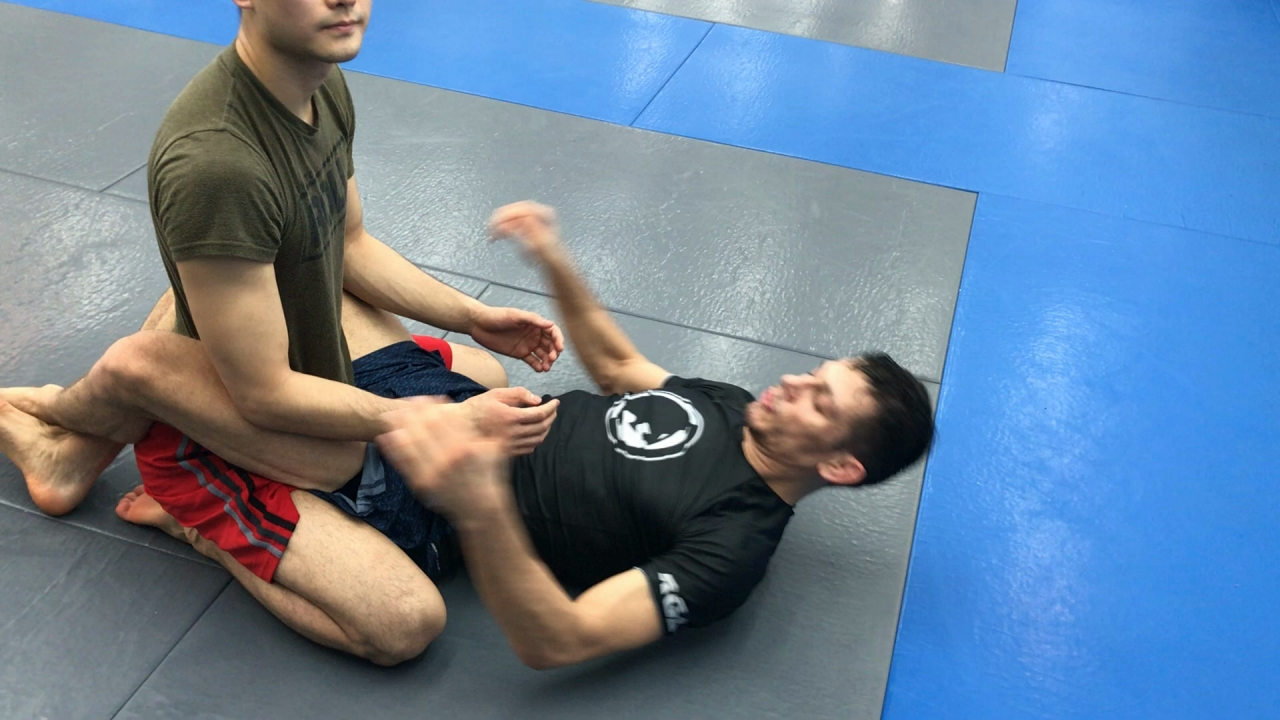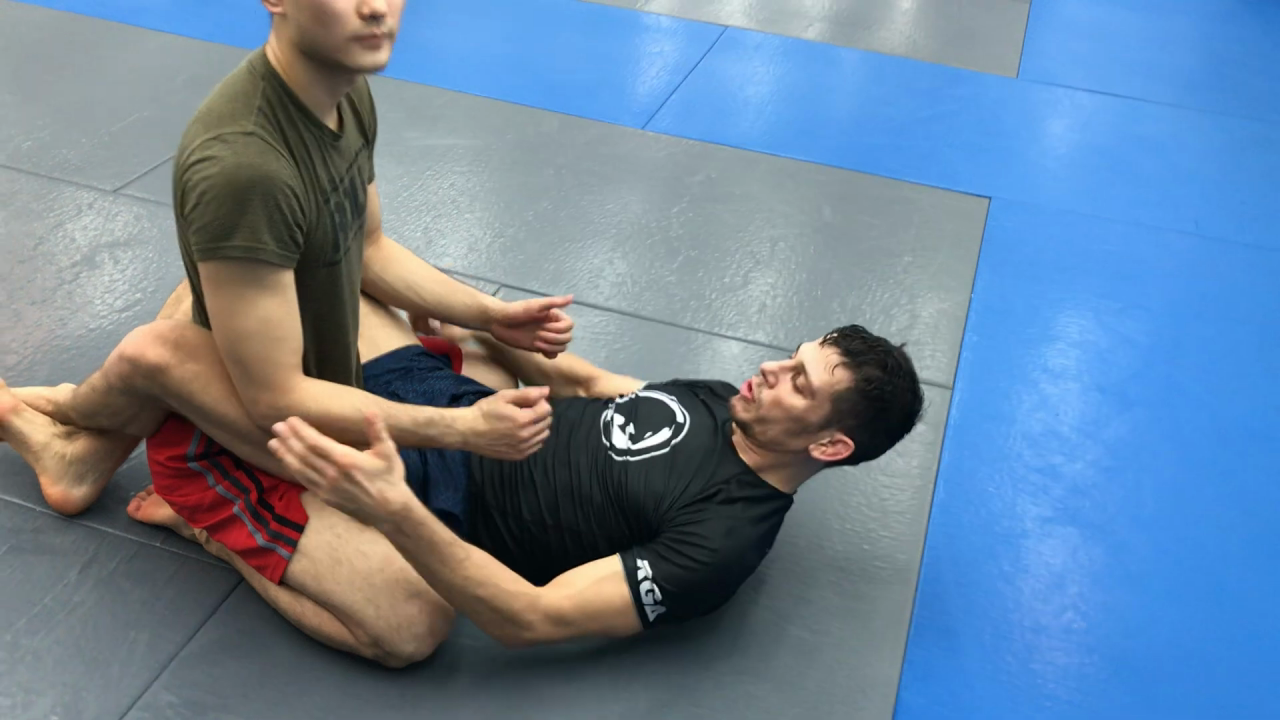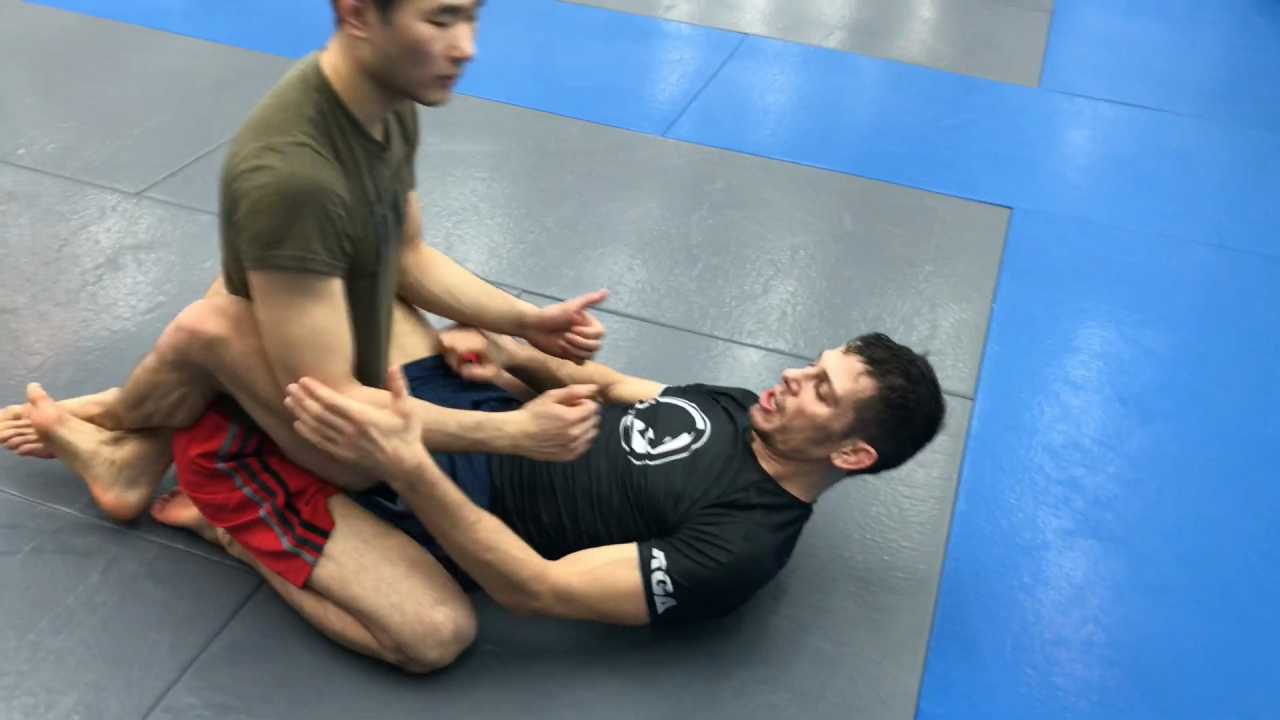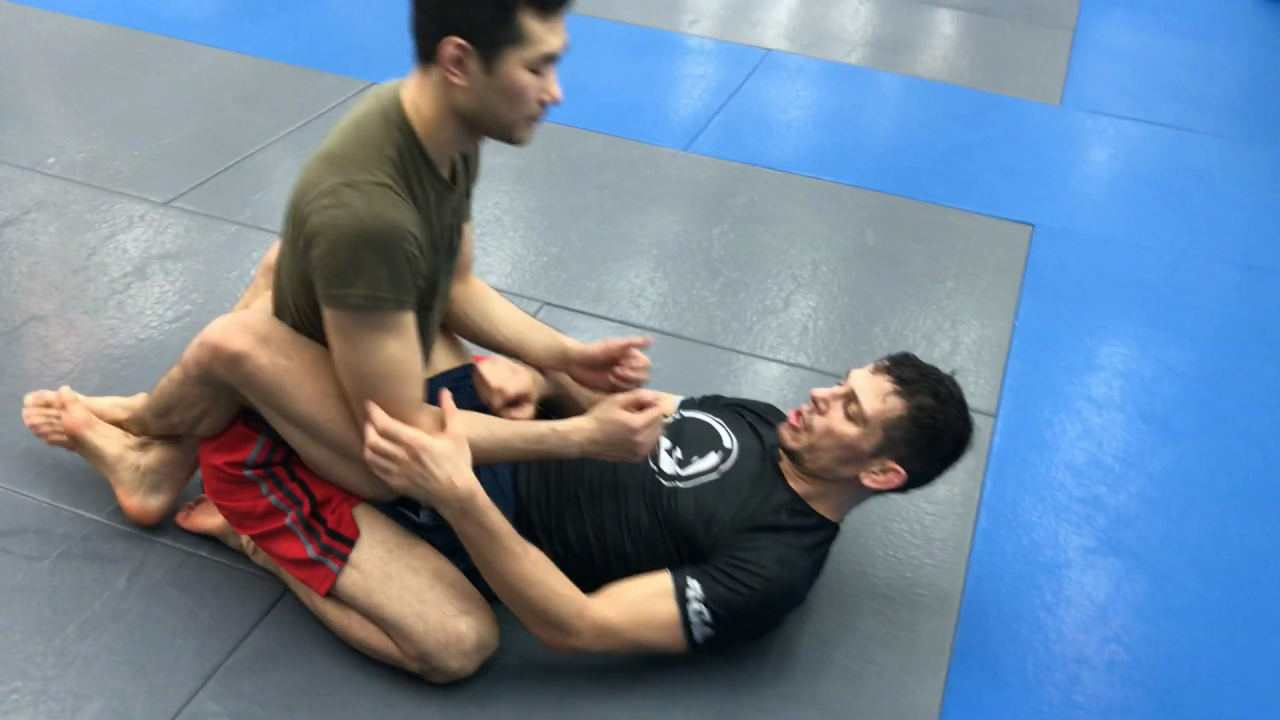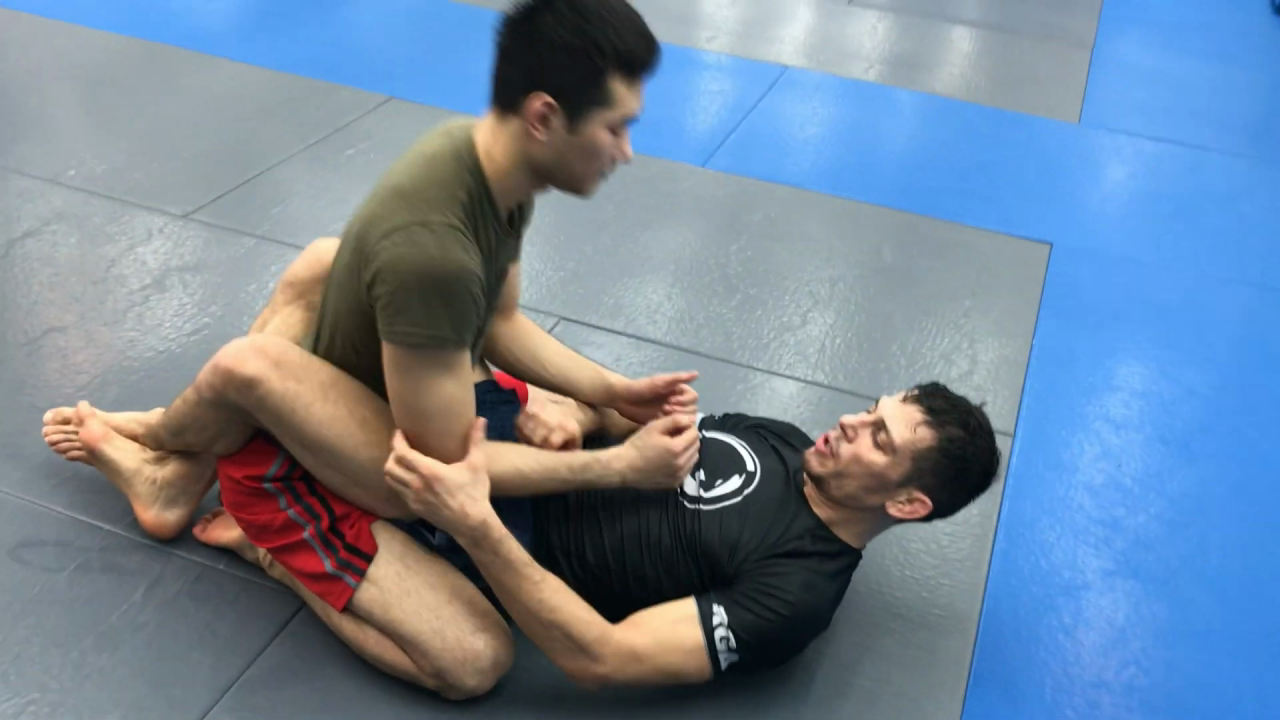
dt=0.2s
person 1, frame 1
left shoulder: (727, 550)
right shoulder: (728, 406)
left elbow: (554, 642)
right elbow: (616, 363)
left wrist: (478, 506)
right wrist: (557, 264)
left hip: (436, 490)
right hip: (447, 405)
person 1, frame 2
left shoulder: (723, 543)
right shoulder: (723, 405)
left elbow: (531, 618)
left wrist: (390, 508)
right wrist: (491, 337)
left hip: (441, 501)
left ankle: (211, 511)
person 1, frame 3
left shoulder: (742, 547)
right shoulder: (740, 407)
left elbow: (541, 589)
left wrist: (407, 465)
right wrist: (510, 352)
left hip: (452, 497)
right hip: (472, 414)
left ankle: (234, 516)
person 1, frame 4
left shoulder: (773, 571)
right shoulder: (763, 423)
left elbow: (577, 624)
left wrist: (456, 489)
right wrist: (536, 378)
left hip: (483, 509)
right hip: (493, 422)
left ankle: (261, 528)
person 1, frame 5
left shoulder: (794, 595)
right shoulder: (787, 444)
left elbow: (601, 655)
left wrist: (474, 522)
right wrist: (578, 413)
left hip: (500, 525)
right hip: (499, 442)
right knee: (330, 267)
person 2, frame 1
left shoulder: (323, 85)
right shoulder: (215, 164)
right elbow: (266, 397)
left wrist: (474, 319)
left hip: (318, 376)
right hip: (235, 439)
right knee: (408, 623)
person 2, frame 2
left shoulder: (348, 98)
right shoulder: (239, 170)
left elbow: (368, 254)
right elbow: (275, 404)
left wrist: (497, 316)
right wrist: (464, 431)
person 2, frame 3
left shoulder: (384, 106)
right shoulder: (293, 179)
left elbow: (408, 257)
left wrist: (529, 322)
right wrist: (513, 433)
right hip: (255, 439)
person 2, frame 4
left shoulder: (442, 130)
right shoulder: (365, 213)
left elbow: (457, 287)
right elbow: (401, 432)
left wrist: (569, 358)
right wrist: (578, 439)
right hip: (280, 448)
right knee: (459, 642)
person 2, frame 5
left shoulder: (489, 156)
right shoulder: (431, 254)
left elbow: (499, 327)
right elbow: (448, 464)
left wrist: (615, 393)
right hip: (300, 465)
right knee: (473, 660)
